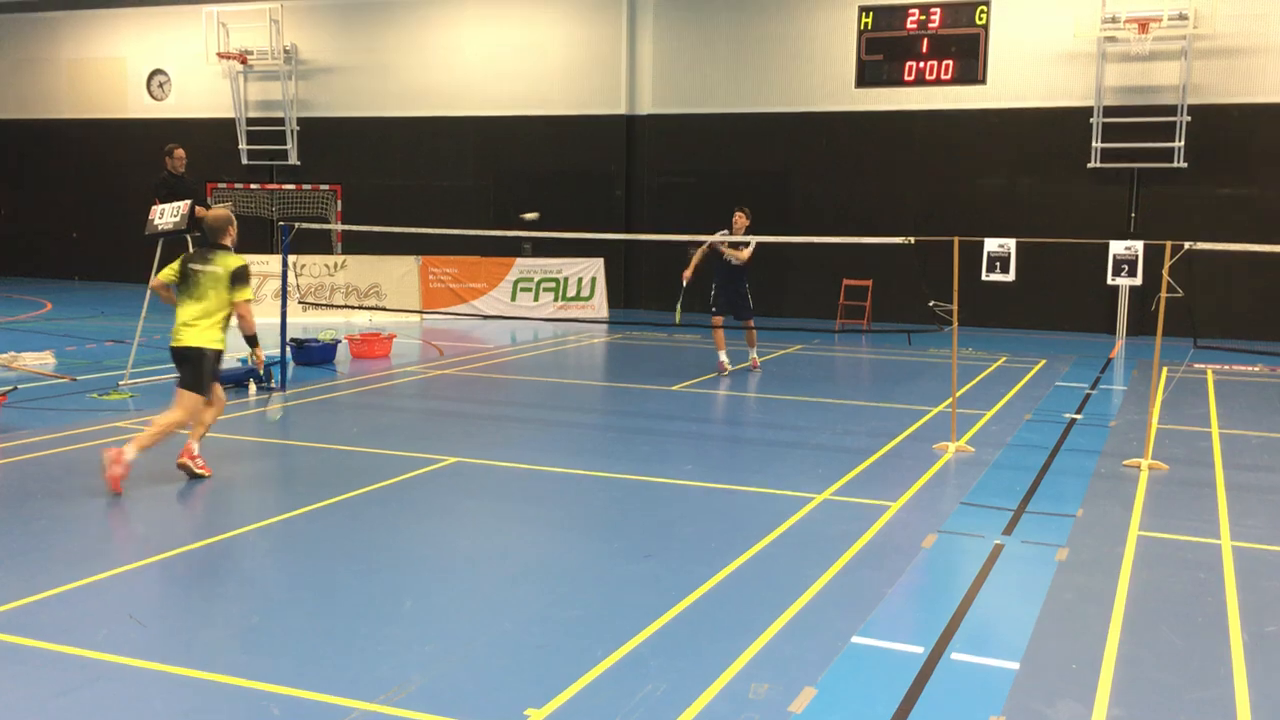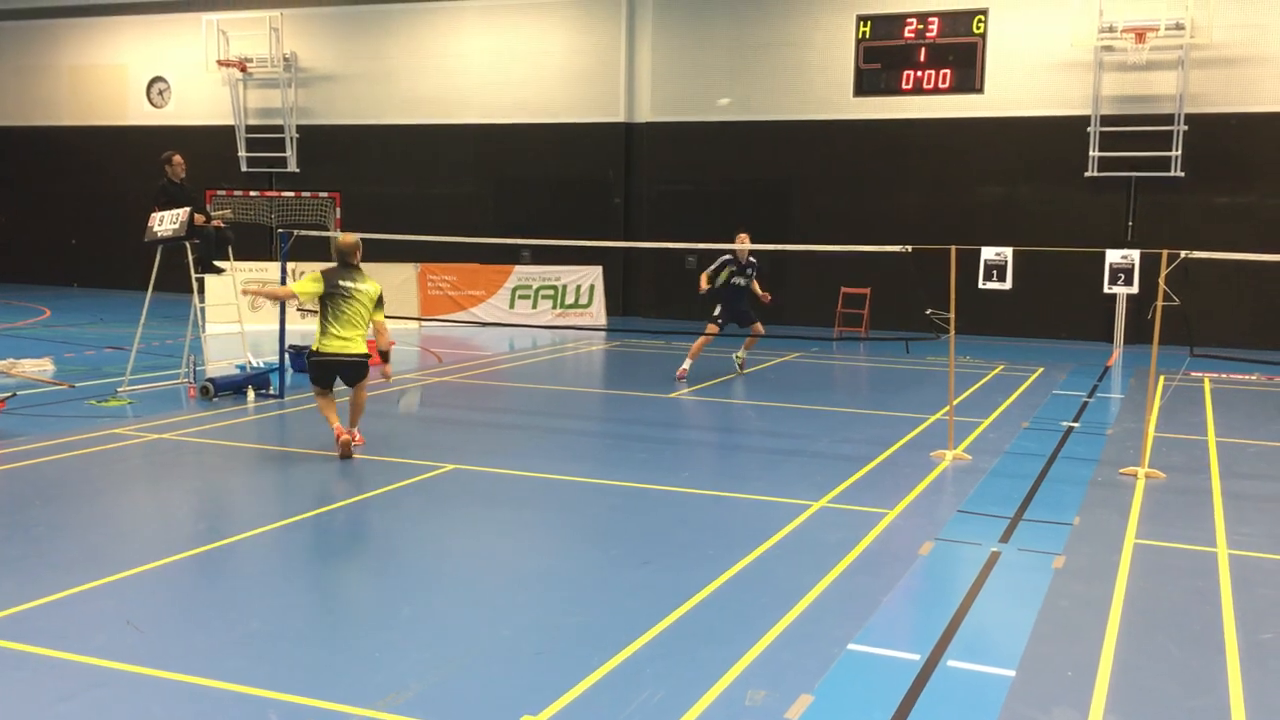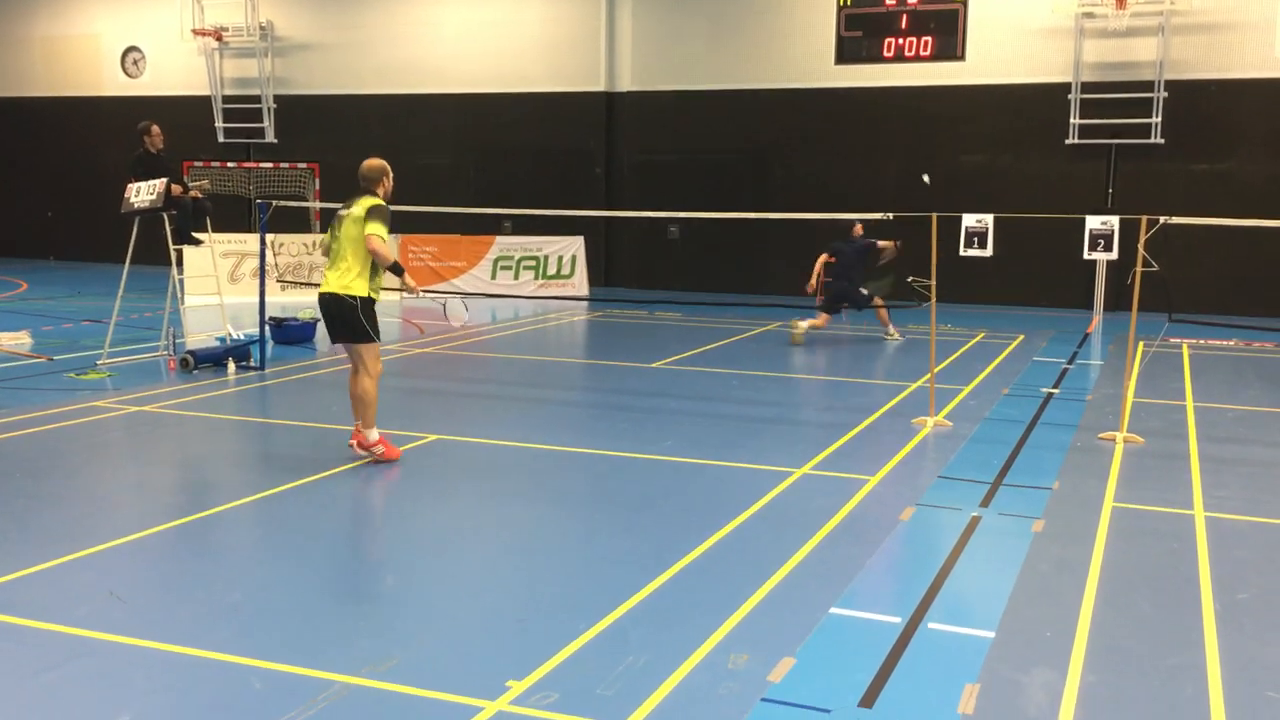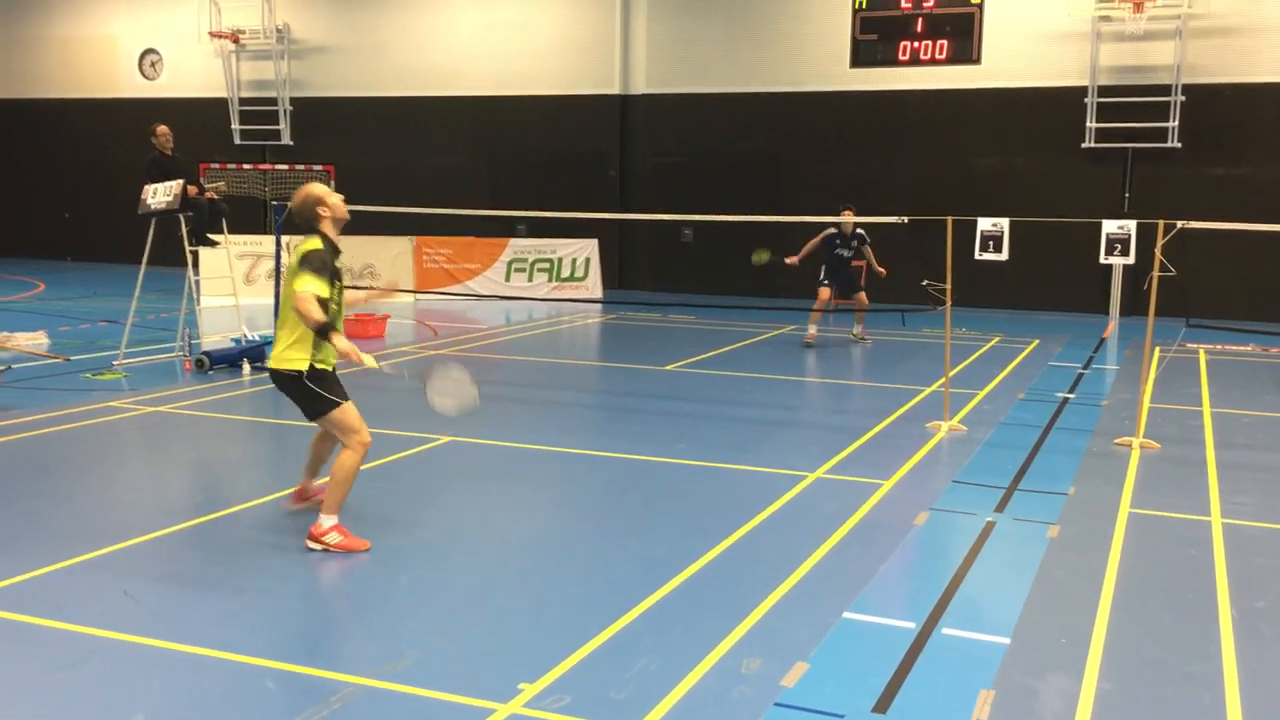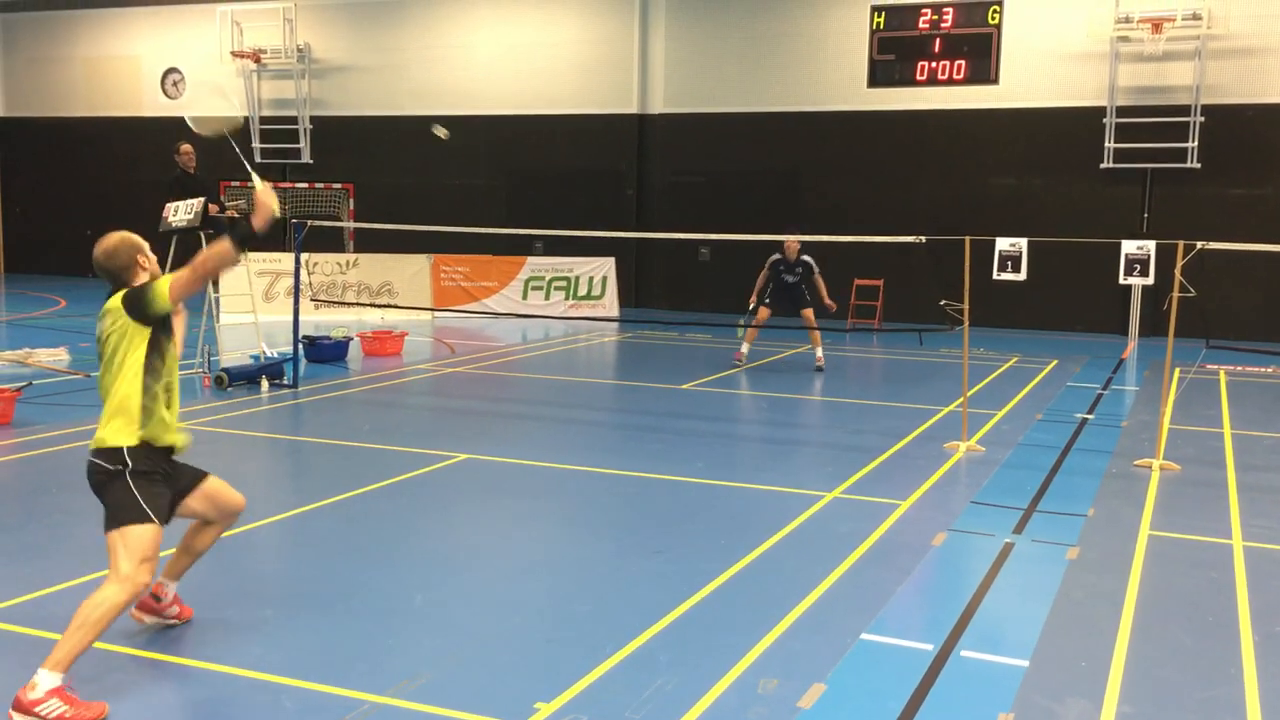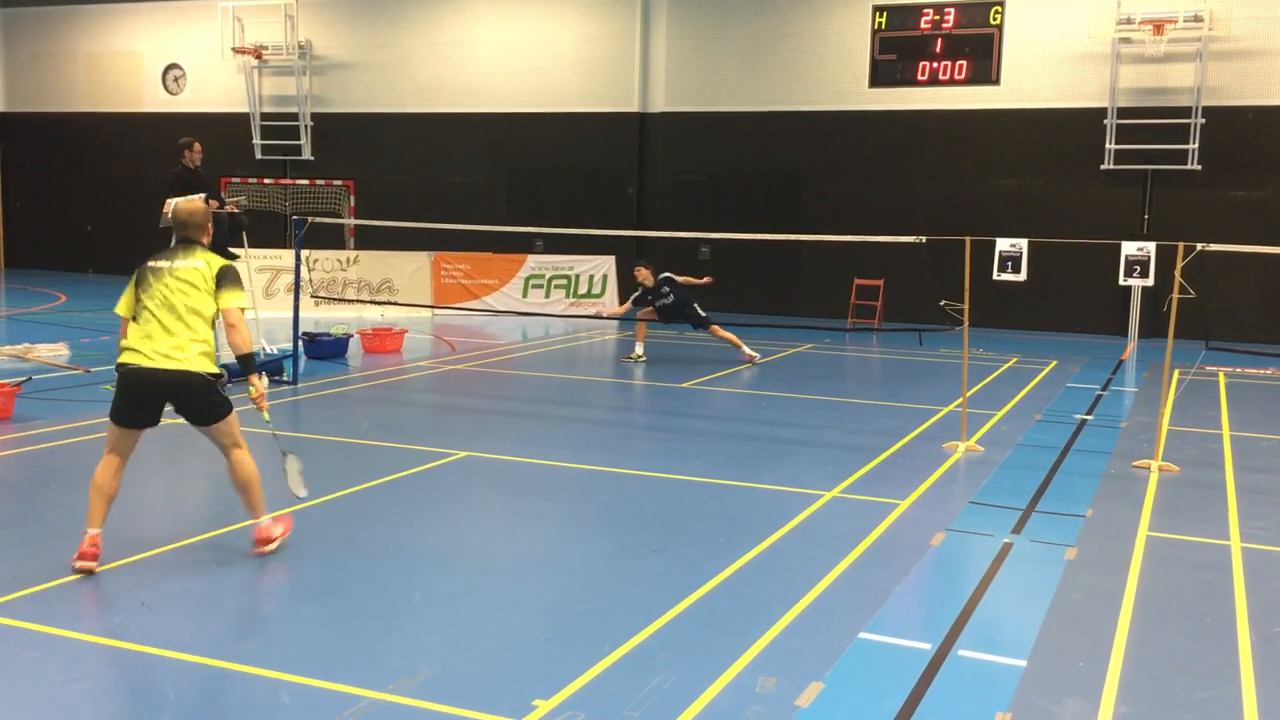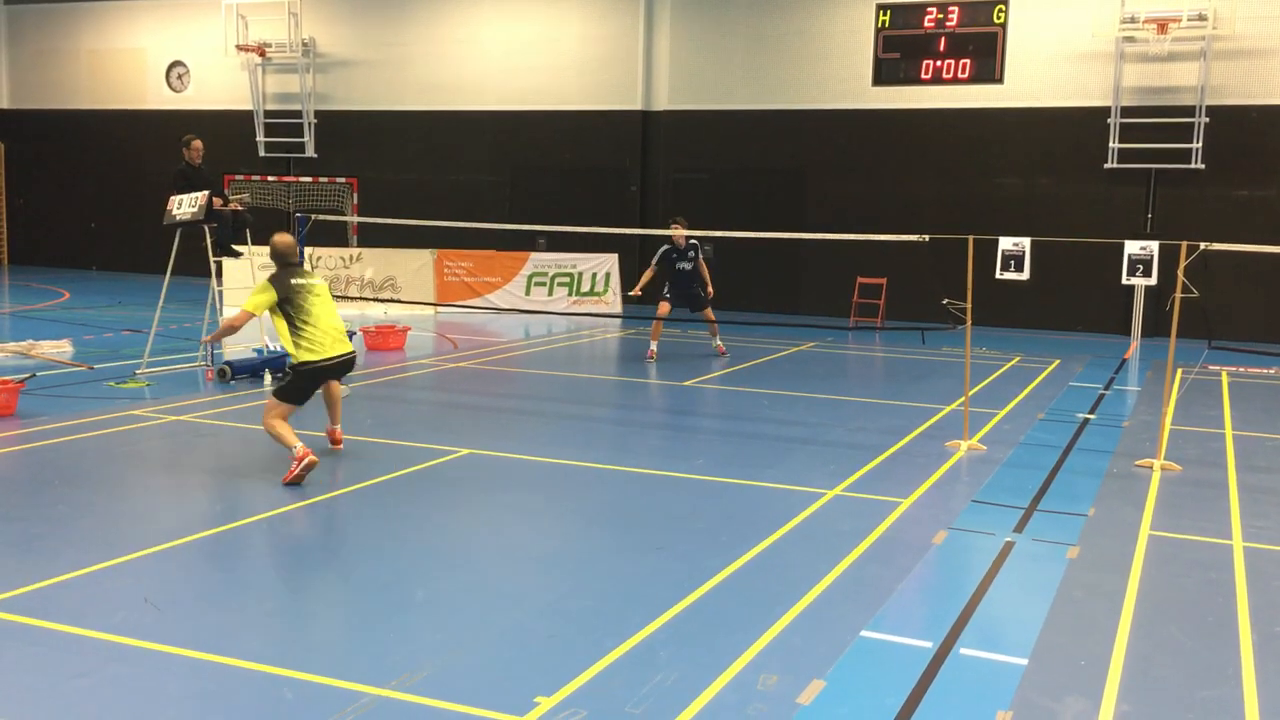
dt=0.7s
person 1, frame 1
left shoulder: (189, 259)
right shoulder: (236, 266)
left elbow: (156, 285)
right elbow: (243, 313)
right wrist: (255, 346)
left hip: (181, 342)
right hip: (203, 347)
left knee: (216, 400)
right knee: (183, 414)
left ankle: (191, 452)
right ankle: (123, 455)
person 1, frame 2
left shoulder: (327, 276)
right shoulder: (374, 288)
left elbow: (287, 293)
right elbow: (380, 329)
left wrist: (256, 291)
right wrist: (385, 361)
left hip: (323, 354)
right hip: (356, 355)
left knee: (322, 395)
right knee: (359, 389)
left ankle: (339, 431)
right ankle: (352, 433)
person 1, frame 3
left shoulder: (346, 209)
right shoulder: (377, 207)
left elbow: (327, 249)
right elbow: (374, 244)
right wrist: (402, 274)
left hip: (330, 294)
right hip: (353, 296)
left knee: (360, 366)
right knee: (371, 370)
left ankle: (362, 433)
right ankle: (369, 438)
person 1, frame 4
left shoulder: (320, 253)
right shoulder: (317, 254)
right elbow: (303, 305)
left wrist: (362, 299)
right wrist: (337, 338)
left hip: (305, 365)
right hip: (300, 369)
left knee: (338, 430)
right knee: (358, 440)
left ankle: (306, 488)
right ankle: (325, 527)
person 1, frame 5
left shoulder: (130, 322)
right shoulder: (130, 303)
right elbow: (197, 271)
left wrist: (172, 328)
right wrist: (251, 227)
left hip: (149, 456)
right hip: (126, 461)
left knee: (228, 506)
right knee: (129, 576)
left ankle: (160, 594)
person 1, frame 6
left shoulder: (148, 266)
right shoulder: (219, 268)
left elbow: (124, 328)
right elbow: (234, 322)
right wrist: (252, 375)
left hip: (136, 369)
right hip: (191, 373)
left knee: (114, 455)
right knee: (234, 446)
left ankle: (90, 542)
right ankle: (264, 528)
person 1, frame 7
left shoulder: (274, 282)
right shoulder: (317, 279)
left elbow: (238, 321)
left wrist: (214, 337)
left hip: (312, 362)
right hip: (345, 355)
left knee: (272, 419)
left ankle: (300, 452)
right ankle: (335, 432)
